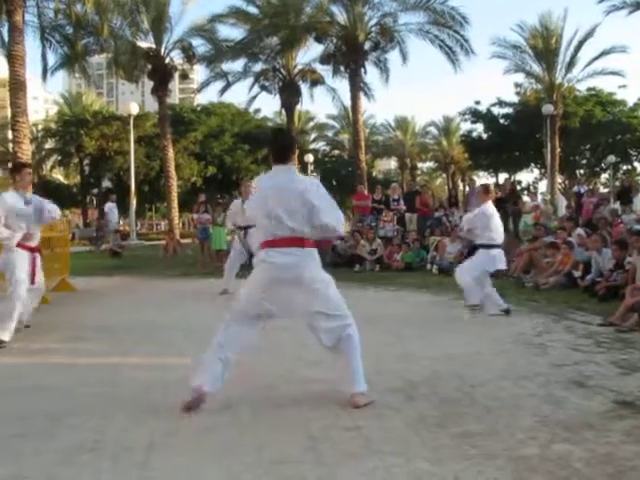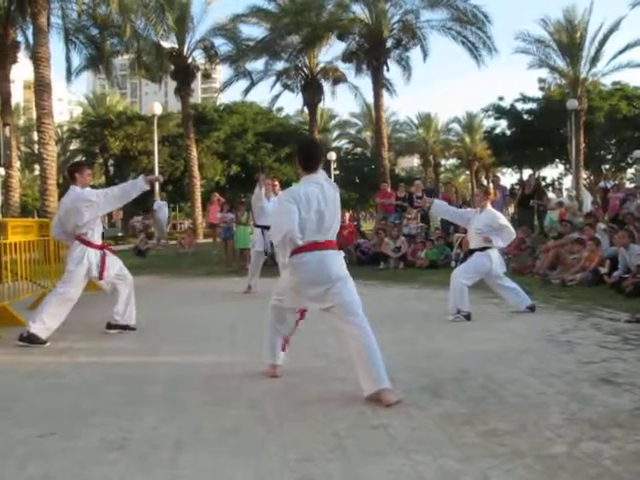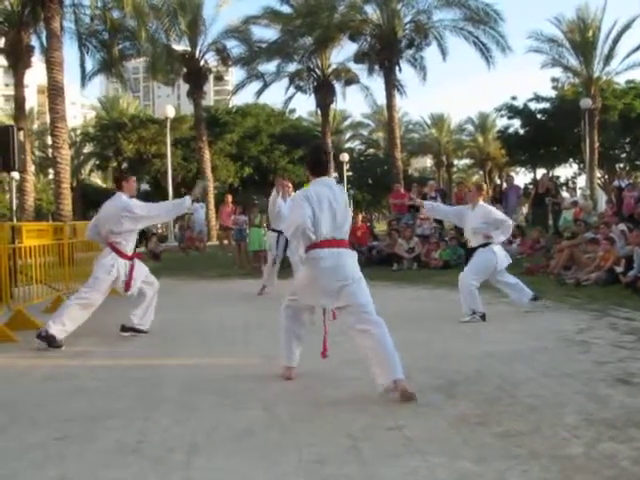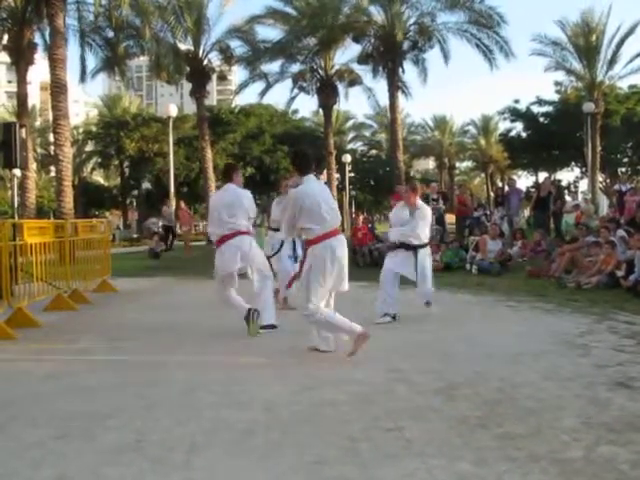
dt=1s
person 1, frame 1
left shoulder: (260, 185)
right shoulder: (310, 185)
right elbow: (334, 226)
left hip: (269, 264)
right hip: (305, 264)
left knee: (235, 325)
right knee: (342, 325)
left ankle: (201, 387)
right ankle: (358, 391)
person 1, frame 2
left shoulder: (291, 195)
right shoulder: (331, 188)
left elbow: (284, 233)
left wrist: (285, 259)
left hip: (301, 264)
right hip: (329, 261)
left knee: (278, 309)
right knee: (355, 321)
left ankle: (274, 363)
right ankle: (379, 387)
person 1, frame 3
left shoulder: (304, 195)
right shoulder: (340, 192)
left elbow: (298, 225)
left wrist: (300, 257)
left hip: (317, 261)
right hip: (343, 259)
left knee: (292, 310)
right knee: (368, 321)
left ankle: (289, 366)
right ankle: (396, 381)
person 1, frame 4
left shoulder: (297, 194)
right shoulder: (321, 187)
left elbow: (288, 230)
right wrist: (306, 224)
left hip: (322, 251)
right hip: (336, 244)
left knee: (312, 307)
right knee: (323, 300)
left ankle: (356, 332)
right ankle: (323, 342)
person 2, frame 1
left shoulder: (34, 199)
left elbow: (53, 213)
left wrist: (39, 204)
right wrist: (16, 237)
left hip: (32, 253)
right hip: (16, 253)
left knee: (36, 288)
right knee: (18, 293)
left ankle: (19, 321)
person 2, frame 2
left shoulder: (67, 200)
right shoulder: (84, 196)
left elbow: (57, 231)
right elbow: (114, 194)
left wrist: (77, 239)
right wrist: (144, 180)
left hip: (97, 252)
right hip: (85, 253)
left knee: (124, 280)
right knee: (66, 292)
left ankle: (119, 321)
right ankle: (33, 332)
person 2, frame 3
left shoulder: (110, 204)
right shoulder: (128, 206)
left elbow: (92, 232)
right elbow: (160, 210)
right wrist: (191, 197)
left hip: (125, 260)
right hip: (114, 261)
left knee: (150, 286)
right knee: (87, 298)
left ankle: (135, 324)
right ankle: (50, 332)
person 2, frame 4
left shoulder: (214, 198)
right shoulder: (243, 194)
left elbow: (212, 227)
right elbow: (250, 215)
left hip: (224, 248)
right hip: (244, 242)
left knee: (227, 289)
right knee: (264, 279)
left ankle: (247, 310)
right ankle: (266, 321)
person 3, frame 1
left shoulder: (485, 210)
right shoulder: (489, 210)
left elbow: (469, 221)
left wrist: (466, 226)
right wrist: (469, 232)
left hip: (487, 252)
right hip: (488, 251)
left knee: (462, 274)
right knee: (481, 282)
left ankle: (476, 303)
right ankle: (500, 308)
person 3, frame 2
left shoulder: (494, 215)
right shoulder: (473, 214)
left elbow: (510, 233)
right elbow: (452, 212)
left wrist: (494, 241)
right wrist: (432, 203)
left hip: (485, 256)
right hip: (478, 255)
left knee: (459, 276)
right knee: (501, 282)
left ankle: (463, 312)
right ankle: (527, 305)
person 3, frame 3
left shoulder: (487, 210)
right shoulder: (465, 210)
left elbow: (507, 224)
right elbow: (446, 212)
left wrist: (494, 236)
right wrist: (424, 204)
left hip: (487, 252)
right hip: (478, 252)
left knee: (466, 279)
right knee: (502, 279)
left ankle: (477, 313)
right ankle: (530, 297)
person 3, frame 4
left shoulder: (424, 210)
right shoulder: (400, 207)
left elbow: (412, 231)
right elbow: (394, 223)
left wrist: (394, 234)
left hip: (419, 252)
right hip: (401, 250)
left knee: (425, 287)
right knee: (387, 278)
left ankle: (427, 301)
right ankle: (389, 312)
person 4, frame 1
right shoulder: (235, 203)
right elbow: (229, 218)
right wrist: (232, 226)
right hip: (241, 235)
right knee: (232, 262)
right ankle: (226, 287)
person 4, frame 2
left shoulder: (276, 200)
right shoulder: (257, 199)
right elbow: (258, 194)
right wrist: (260, 183)
right hip: (261, 233)
right knee: (255, 261)
right ankle: (250, 285)
person 4, frame 3
right shoulder: (274, 200)
right elbow: (274, 208)
right wrist: (278, 189)
right hip: (277, 237)
right knee: (272, 263)
right ankle: (265, 285)
person 4, frame 4
right shoulder: (278, 202)
left hip: (292, 241)
right hip: (278, 241)
left knee: (291, 271)
right knee: (286, 270)
left ankle: (278, 294)
right ankle: (284, 301)
